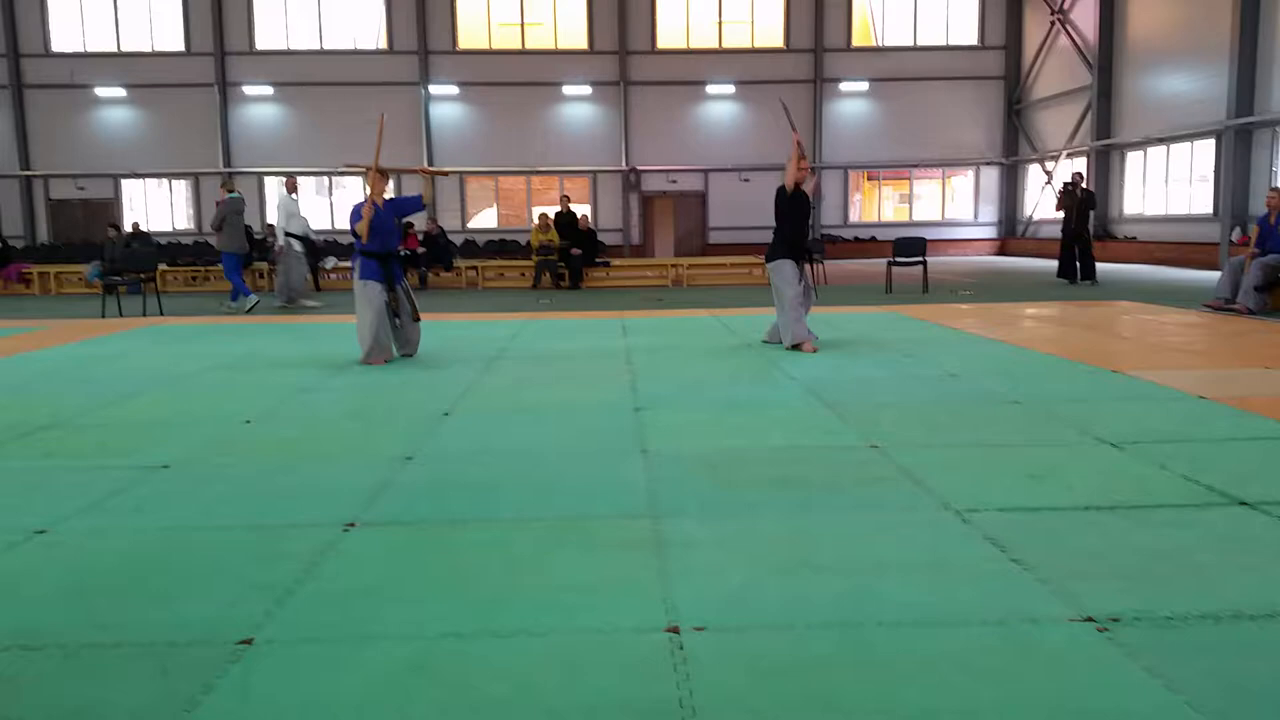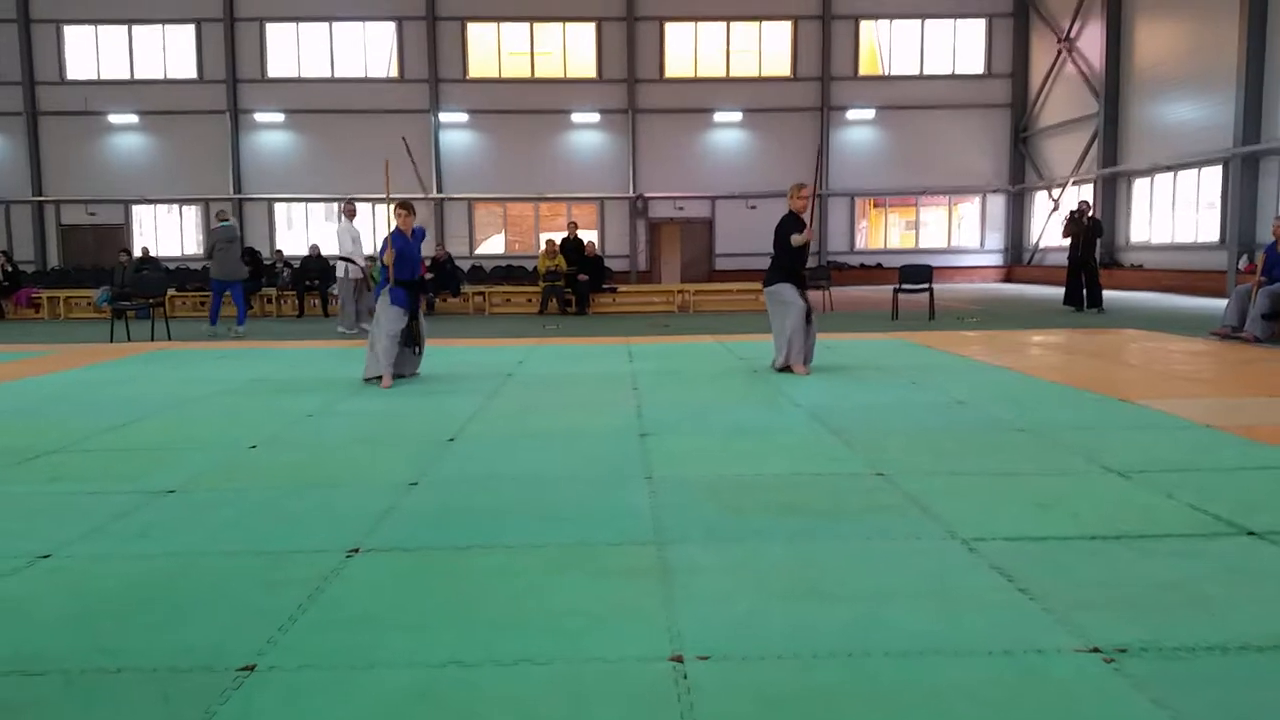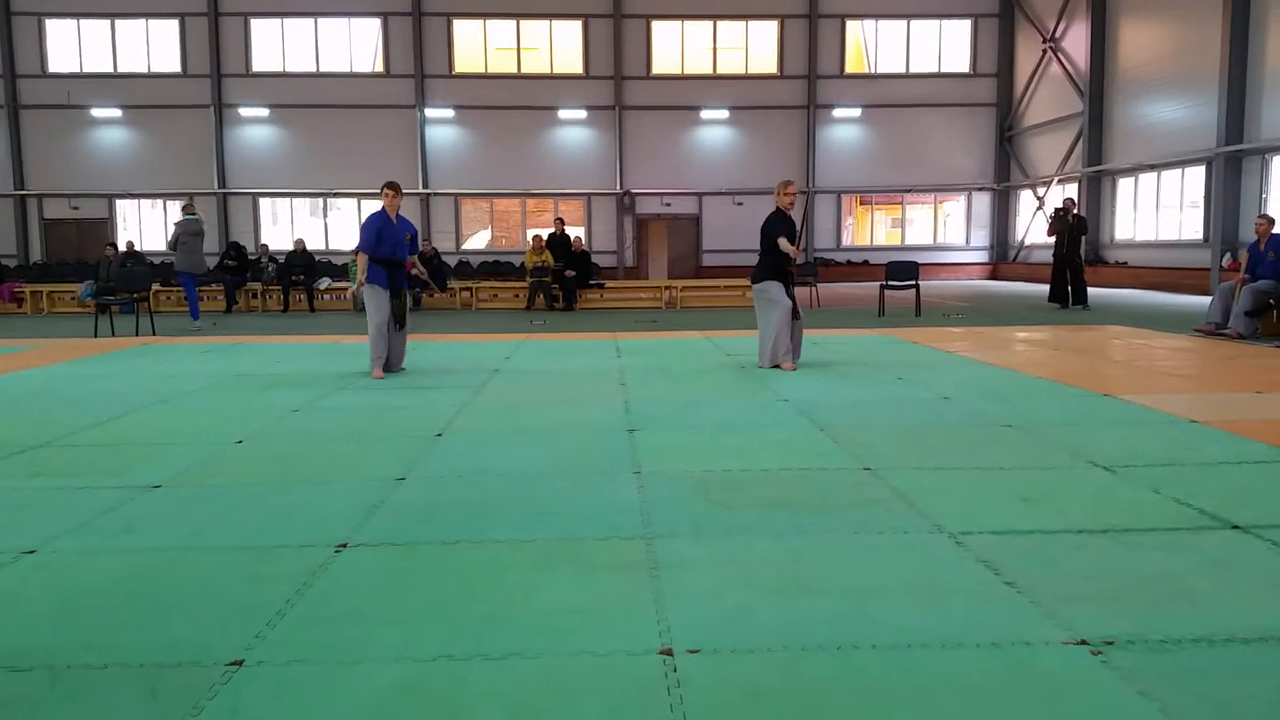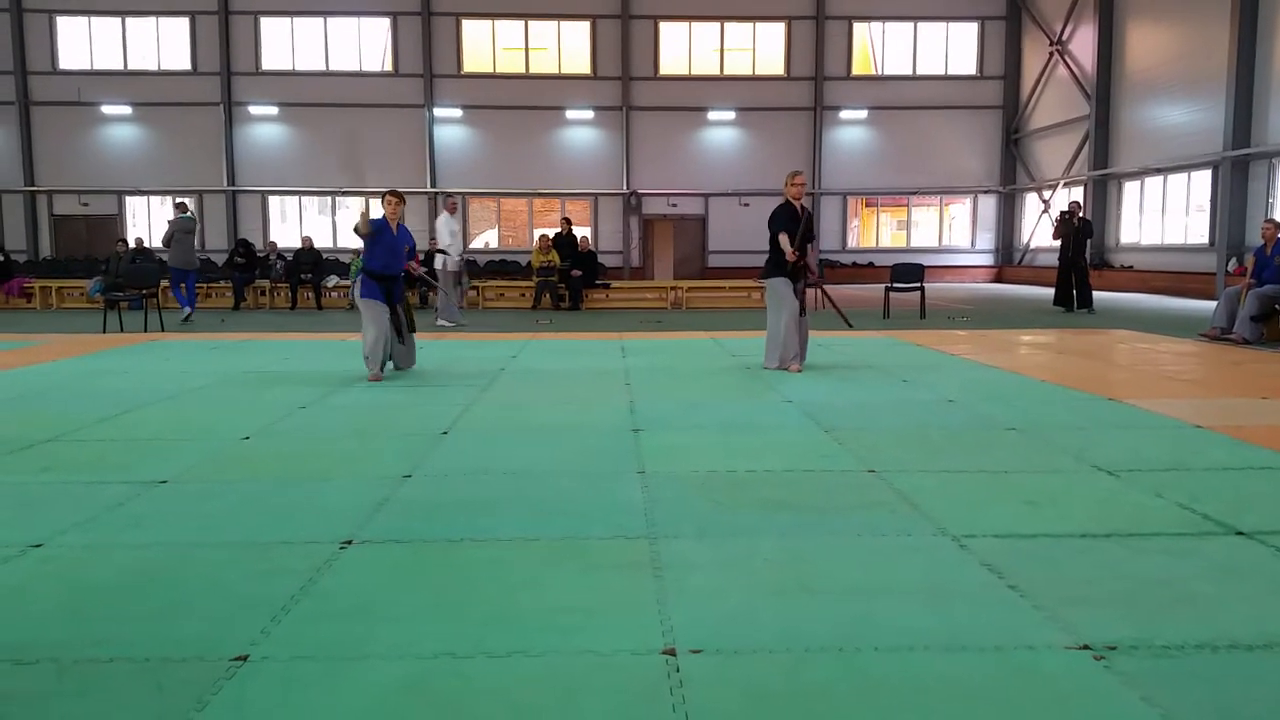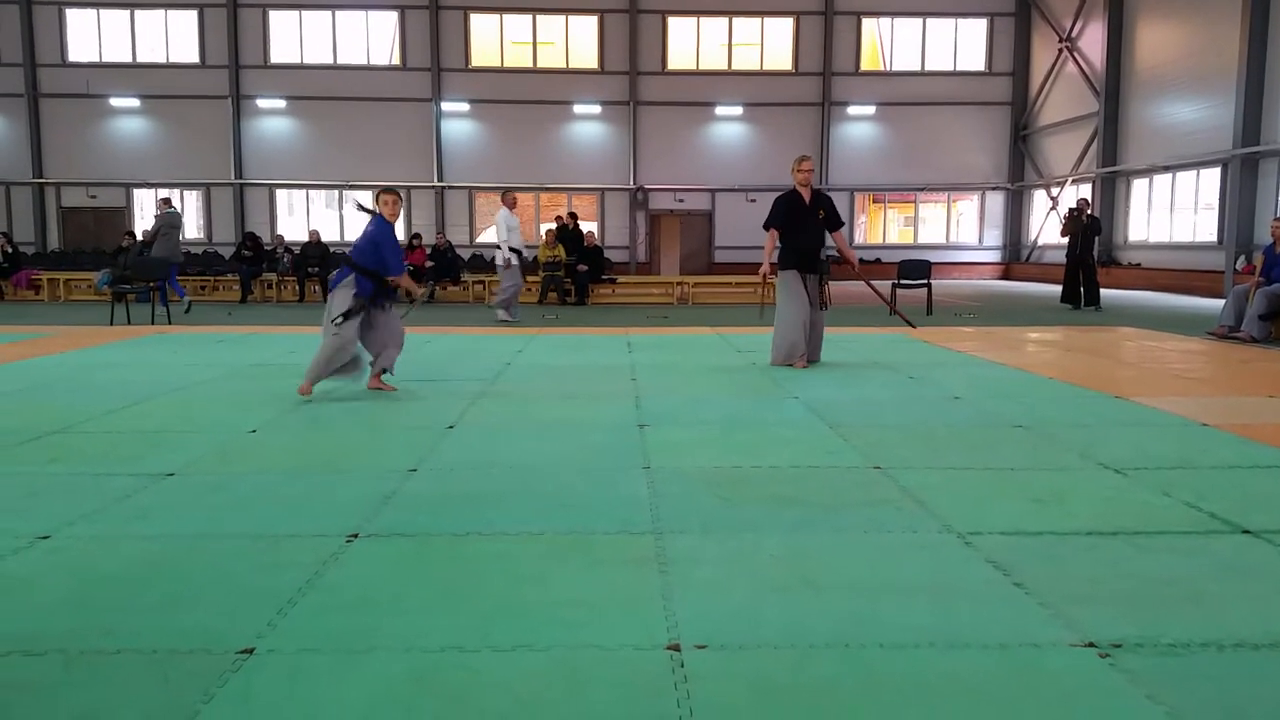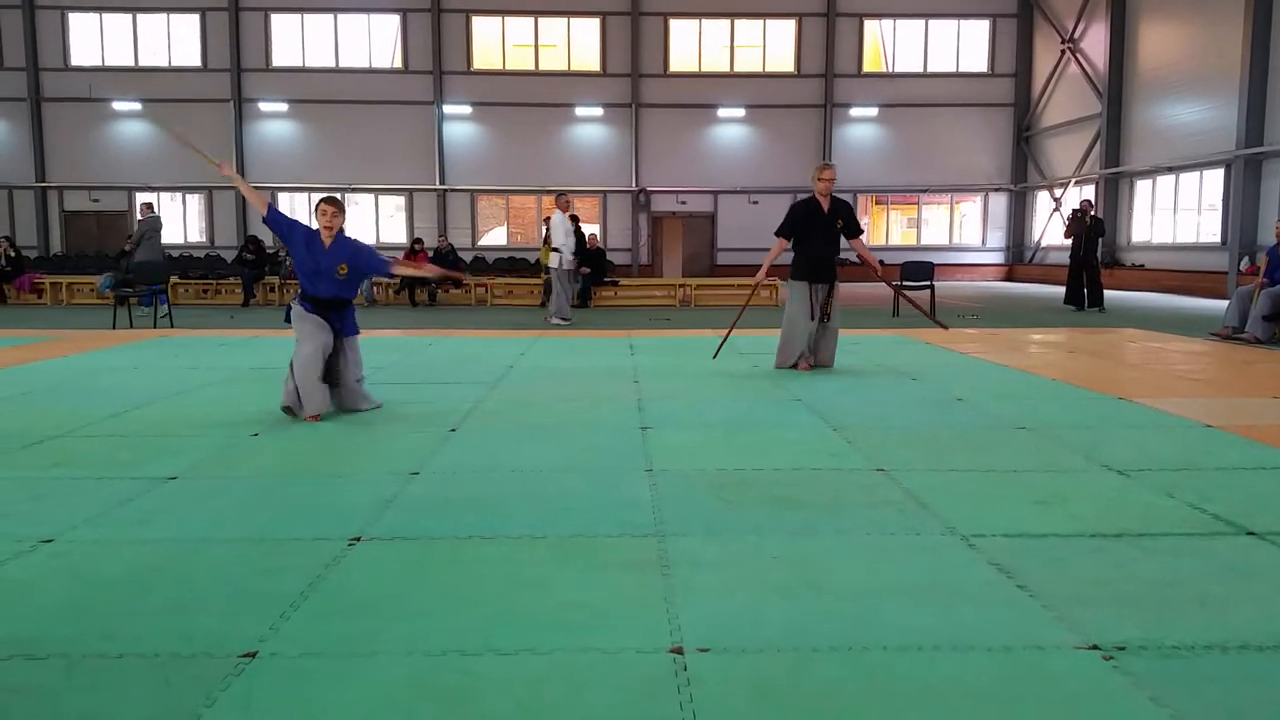
dt=0.5s
person 1, frame 1
left shoulder: (395, 206)
right shoulder: (360, 209)
left elbow: (424, 199)
right elbow: (360, 232)
left wrist: (427, 179)
right wrist: (366, 219)
left hip: (391, 264)
right hip: (369, 265)
left knee: (403, 307)
right knee: (373, 309)
left ankle: (405, 347)
right ankle: (375, 353)
person 1, frame 2
left shoulder: (415, 235)
right shoulder: (393, 240)
right elbow: (386, 259)
right wrist: (388, 258)
left hip: (411, 292)
right hip: (392, 292)
left knee: (416, 333)
right knee: (389, 331)
left ankle: (405, 369)
right ankle: (386, 373)
person 1, frame 3
left shoulder: (407, 225)
right shoulder: (374, 221)
left elbow: (410, 252)
right elbow: (364, 249)
left wrist: (418, 267)
right wrist: (360, 273)
left hip: (398, 274)
right hip: (377, 273)
left knee: (399, 321)
right knee: (378, 320)
left ankle: (391, 362)
right ankle: (377, 365)
person 1, frame 4
left shoulder: (405, 234)
right shoulder: (375, 226)
right elbow: (364, 231)
left wrist: (415, 269)
right wrist: (363, 221)
left hip: (394, 286)
right hip: (371, 285)
left knee: (402, 327)
right knee: (378, 329)
left ankle: (401, 361)
right ankle: (375, 369)
person 1, frame 5
left shoulder: (380, 226)
right shoulder: (384, 231)
right elbow: (395, 275)
right wrist: (416, 289)
left hip: (371, 287)
right hip: (351, 284)
left knee: (392, 331)
right knee: (344, 333)
left ankle: (375, 378)
right ankle: (311, 378)
person 1, frame 6
left shoulder: (354, 250)
right shoulder: (300, 236)
left elbow: (386, 266)
right elbow: (264, 209)
left wrist: (419, 271)
right wrist: (235, 178)
left hip: (340, 315)
right hip: (307, 310)
right knee: (313, 347)
right ankle: (309, 405)
person 2, frame 1
left shoulder: (802, 195)
right shoulder: (784, 193)
right elbow: (789, 182)
right wrist: (794, 148)
left hip: (797, 253)
right hip: (782, 254)
left knee: (804, 296)
right knee: (791, 295)
left ankle: (778, 334)
right ankle: (799, 339)
person 2, frame 2
left shoulder: (798, 222)
right shoulder: (788, 222)
right elbow: (793, 240)
right wrist: (804, 237)
left hip: (792, 279)
right hip: (778, 280)
left knee: (805, 321)
right knee: (797, 309)
left ankle: (784, 360)
right ankle: (792, 360)
person 2, frame 3
left shoulder: (788, 220)
right shoulder: (775, 219)
right elbow: (780, 240)
right wrist: (791, 250)
left hip: (780, 276)
right hip: (766, 276)
left knee: (794, 317)
right knee: (783, 308)
left ankle: (777, 356)
right ankle: (780, 357)
person 2, frame 4
left shoulder: (806, 214)
right shoulder: (781, 213)
right elbow: (782, 236)
left wrist: (812, 267)
right wrist: (787, 251)
left hip: (796, 272)
right hip: (777, 271)
left knee: (798, 315)
right knee: (788, 311)
left ankle: (791, 357)
right ankle: (786, 359)
person 2, frame 5
left shoulder: (824, 201)
right shoulder: (784, 202)
left elbow: (835, 231)
right elbow: (772, 233)
left wrist: (850, 255)
right wrist: (767, 262)
left hip: (815, 263)
right hip: (791, 264)
left knee: (815, 311)
right knee: (795, 310)
left ankle: (808, 353)
right ankle: (794, 355)
person 2, frame 6
left shoulder: (843, 208)
right shoulder: (800, 209)
left elbow: (854, 239)
right elbow: (782, 241)
left wrist: (872, 260)
right wrist: (764, 268)
left hip: (828, 273)
right hip: (803, 273)
left knee: (828, 321)
right knee: (802, 320)
left ankle: (819, 357)
right ankle: (800, 357)
